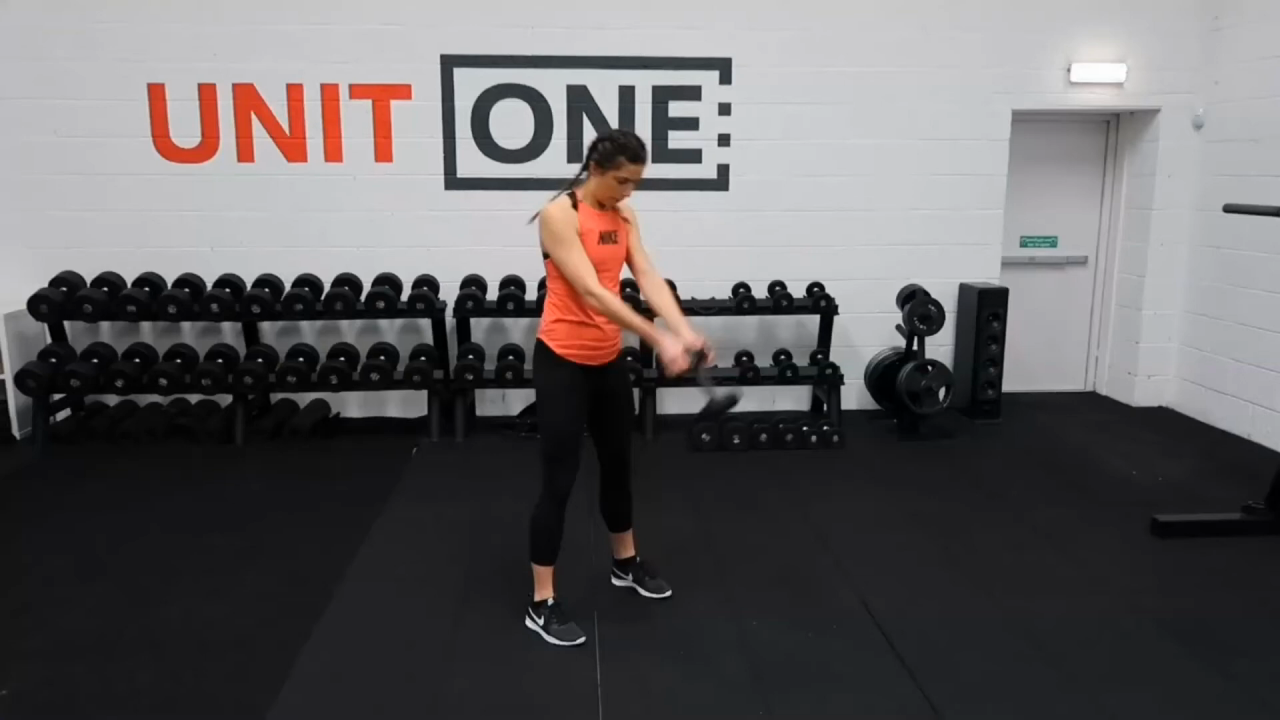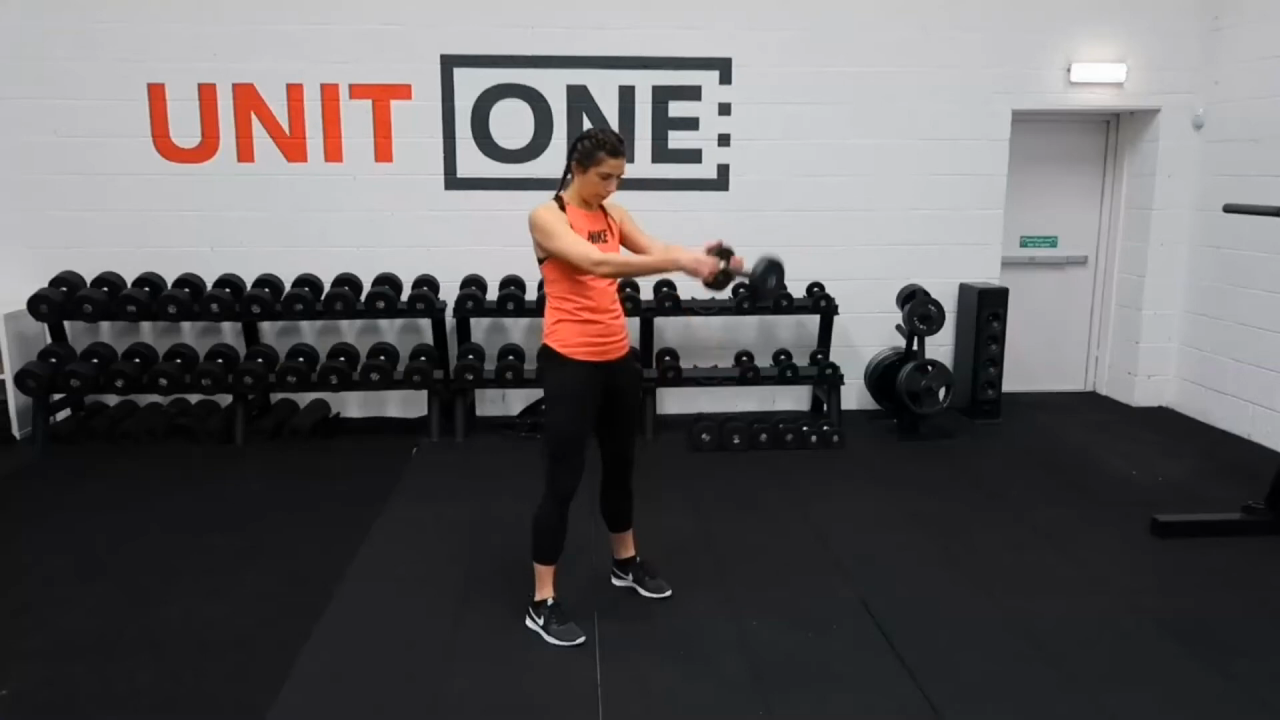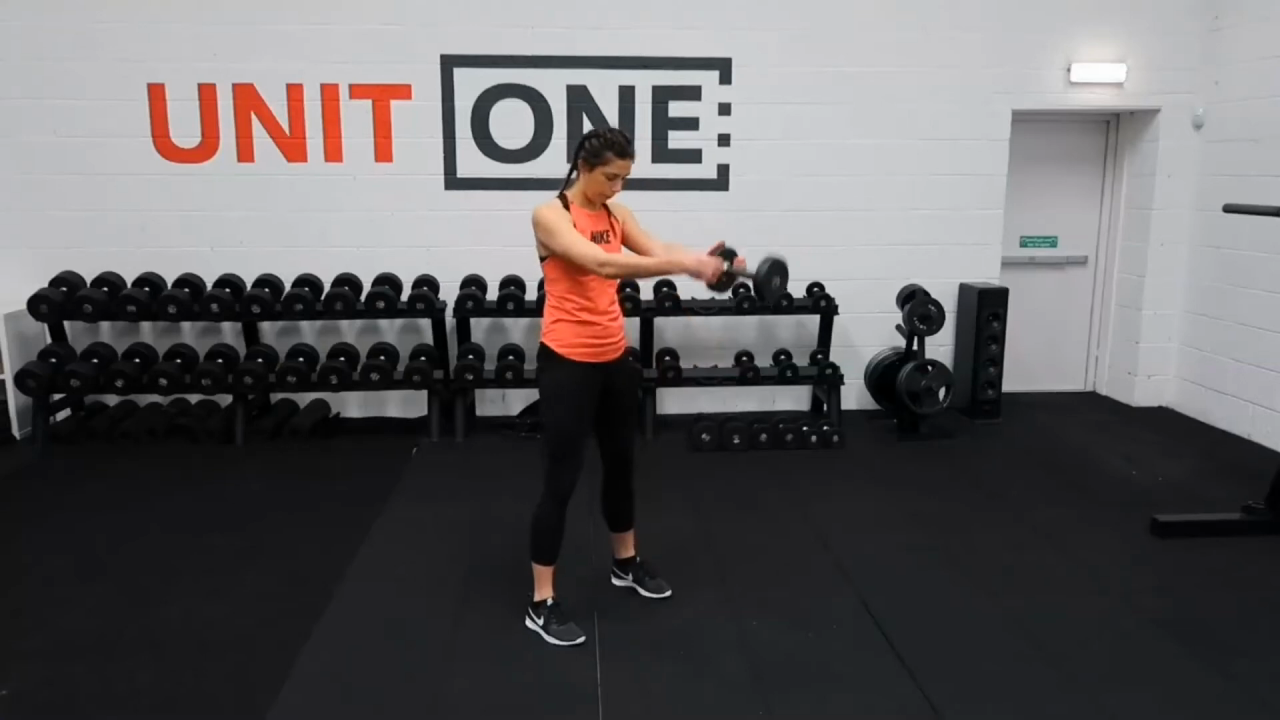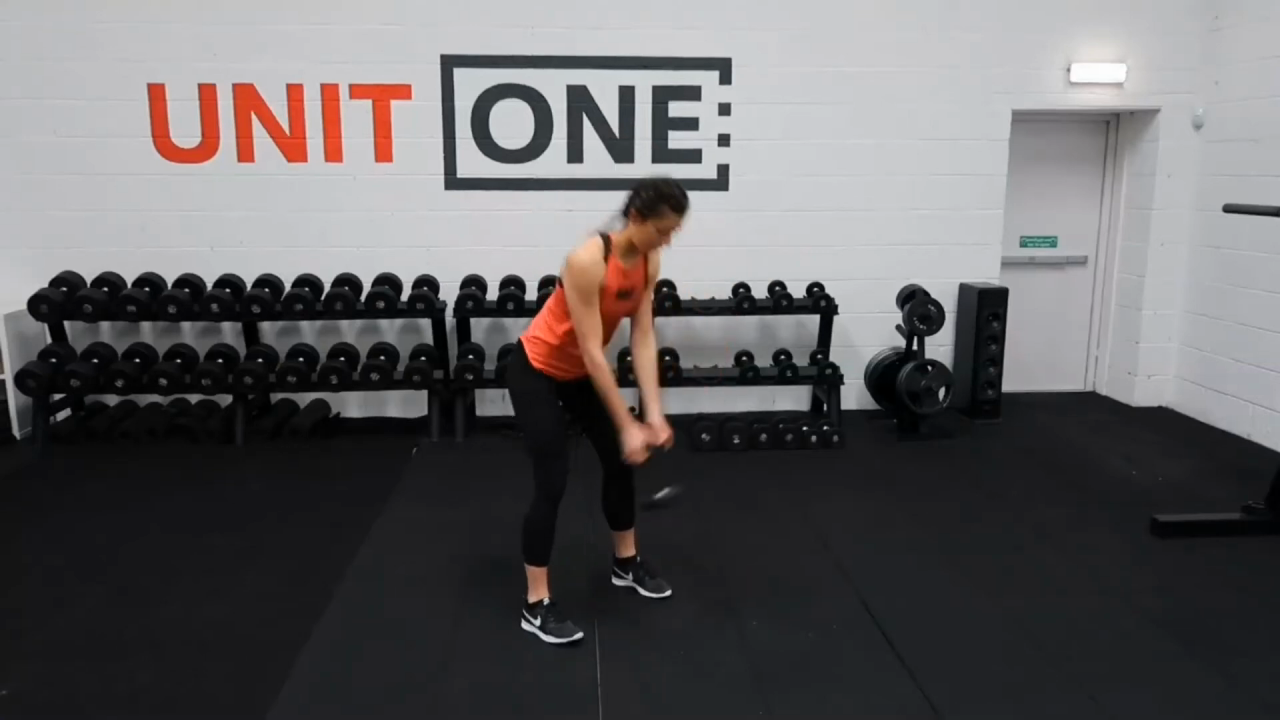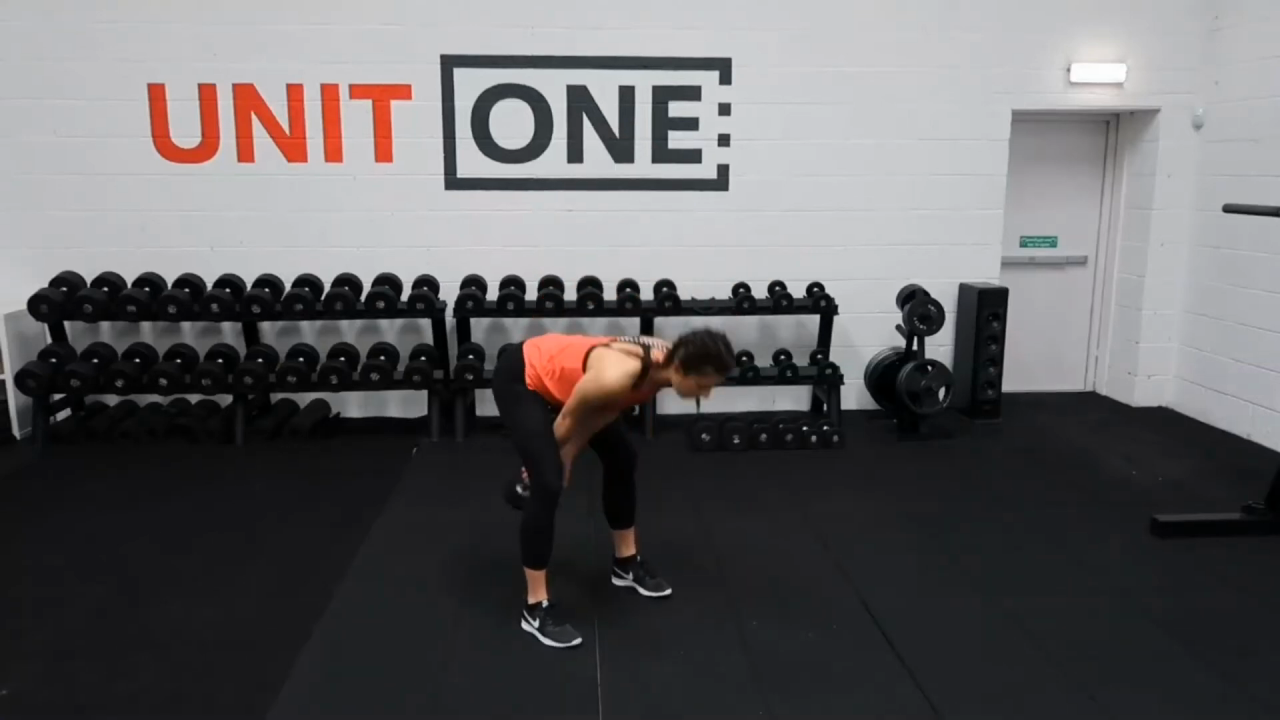
dt=0.3s
person 1, frame 1
left shoulder: (624, 218)
right shoulder: (558, 215)
left elbow: (650, 279)
right elbow: (591, 292)
left wrist: (683, 330)
right wrist: (658, 338)
left hip: (608, 362)
right hip: (563, 362)
left knee: (618, 464)
right knee: (559, 480)
left ankle: (625, 564)
right ankle: (541, 603)
person 1, frame 2
left shoulder: (613, 214)
right shoulder: (546, 217)
left elbow: (654, 249)
right elbow: (596, 263)
left wrist: (698, 257)
right wrist: (679, 261)
left hip: (618, 359)
right hip: (571, 363)
left knee: (620, 465)
right knee: (563, 481)
left ankle: (625, 563)
right ankle: (542, 603)
person 1, frame 3
left shoulder: (615, 213)
right shoulder: (550, 216)
left elbow: (654, 255)
right elbow: (596, 264)
left wrist: (701, 262)
right wrist: (685, 265)
left hip: (614, 360)
right hip: (567, 363)
left knee: (620, 463)
right knee: (561, 479)
left ankle: (626, 563)
right ankle: (540, 604)
person 1, frame 4
left shoulder: (647, 260)
right shoulder: (587, 259)
left elbow: (643, 335)
right elbow: (591, 351)
left wrist: (653, 411)
right wrist: (626, 424)
left hip: (582, 371)
right hip: (538, 368)
left knee: (620, 461)
right knee: (553, 481)
left ankle: (626, 563)
right ankle: (535, 605)
person 1, frame 5
left shoulder: (663, 362)
right shoulder: (617, 376)
left elbow: (599, 415)
right elbow: (568, 420)
left wrist: (565, 460)
right wrist: (547, 464)
left hip: (559, 374)
right hip: (520, 376)
left knee: (622, 457)
right knee: (548, 484)
left ankle: (626, 561)
right ankle: (536, 607)
